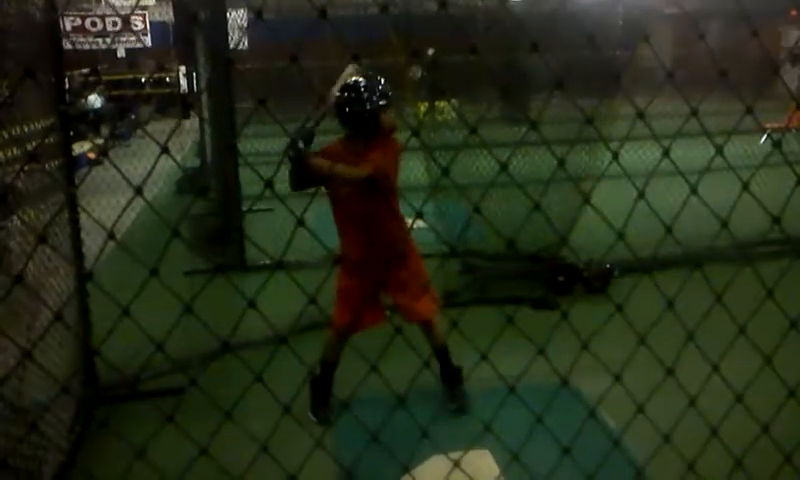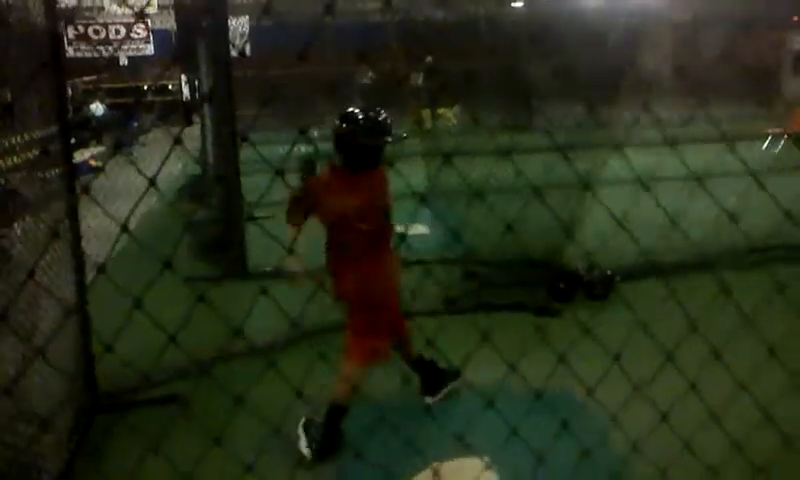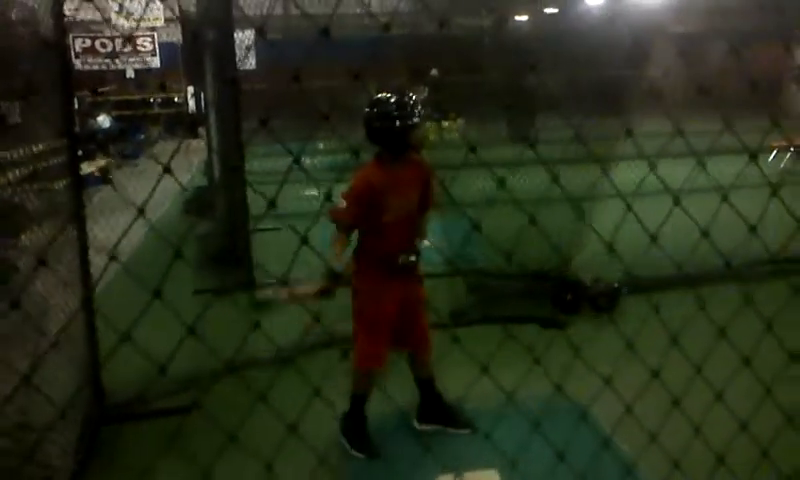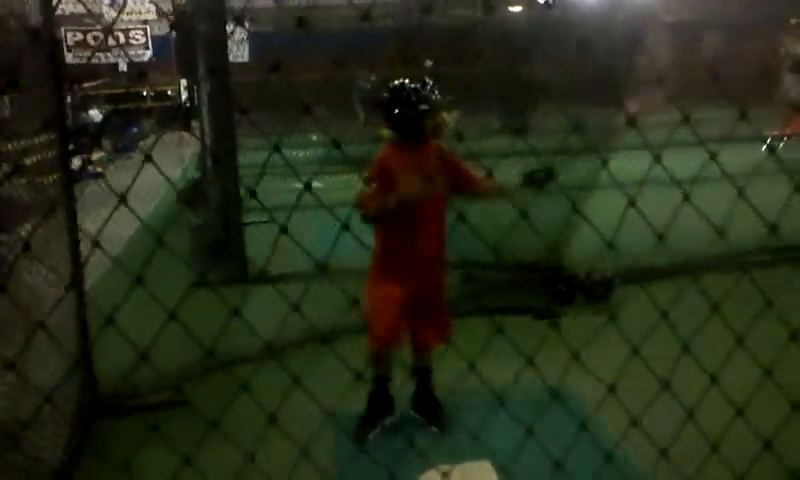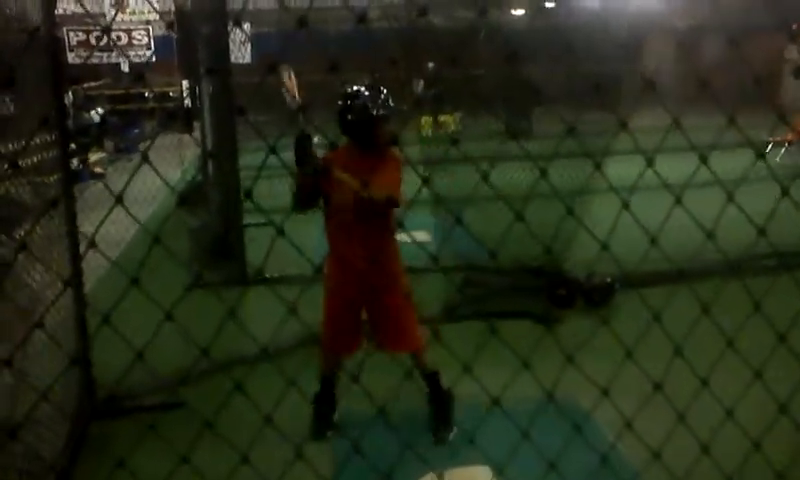
dt=1s
person 1, frame 1
left shoulder: (388, 146)
right shoulder: (330, 153)
left elbow: (359, 175)
left wrist: (312, 161)
right wrist: (302, 161)
left hip: (397, 251)
right hip: (357, 257)
left knee: (425, 315)
right knee: (343, 325)
left ankle: (451, 377)
right ankle: (321, 386)
person 1, frame 2
left shoulder: (318, 183)
right shoulder: (376, 181)
left elbow: (294, 218)
left hip: (345, 274)
right hip: (374, 278)
left knee: (391, 322)
right knee: (362, 351)
left ankle: (429, 377)
right ankle: (327, 432)
person 1, frame 3
left shoulder: (420, 169)
right shoulder: (367, 180)
right elbow: (345, 227)
left wrist: (413, 249)
right wrist: (336, 265)
left hip: (407, 272)
right hip: (374, 276)
left knee: (419, 341)
right knee: (370, 352)
left ankle: (431, 408)
right ankle: (354, 421)
person 1, frame 4
left shoulder: (440, 153)
right shoulder: (387, 160)
left elbow: (475, 185)
right elbow: (367, 209)
right wrist: (399, 200)
left hip: (429, 262)
right hip: (391, 265)
left knee: (425, 332)
right knee: (384, 335)
left ankle: (424, 395)
right ankle: (380, 401)
person 1, frame 5
left shoulder: (389, 159)
right shoulder: (330, 161)
left elbow: (382, 197)
right elbow: (300, 205)
left wrist: (335, 174)
right wrist: (304, 167)
left hip: (383, 264)
right hip: (343, 266)
left knee: (407, 333)
right knee: (335, 338)
left ankle: (438, 396)
right ankle: (326, 401)
